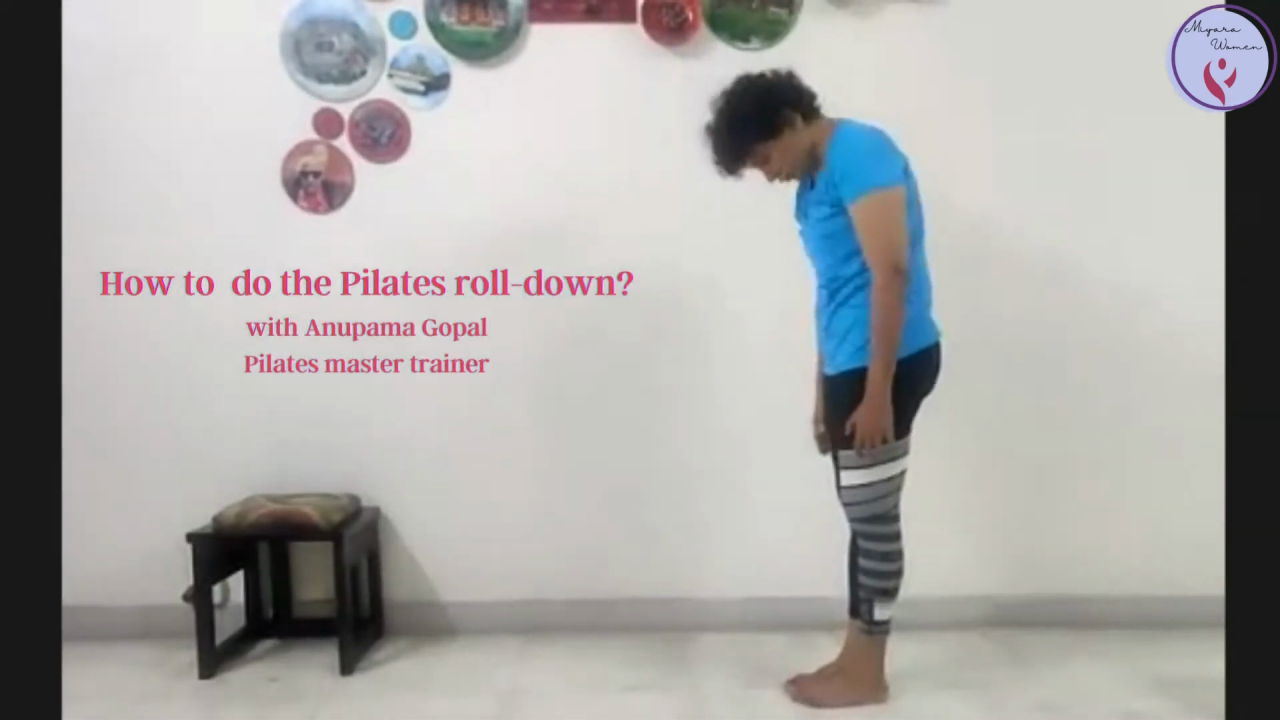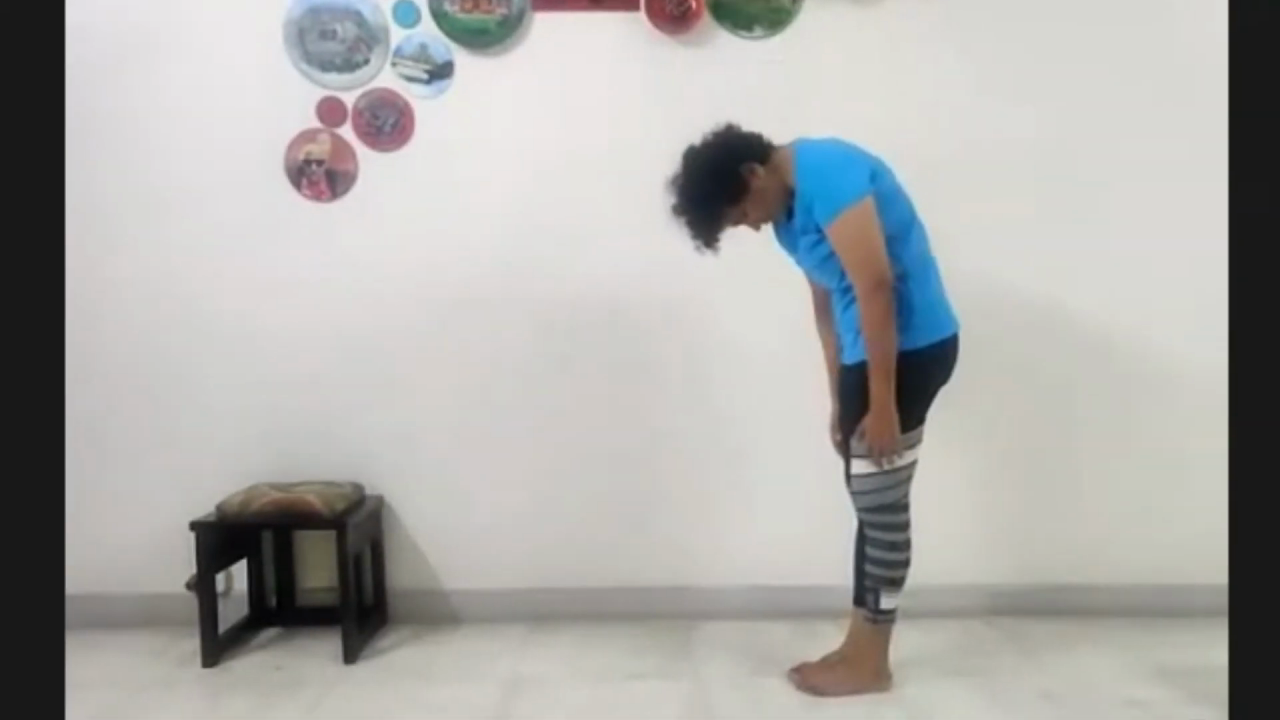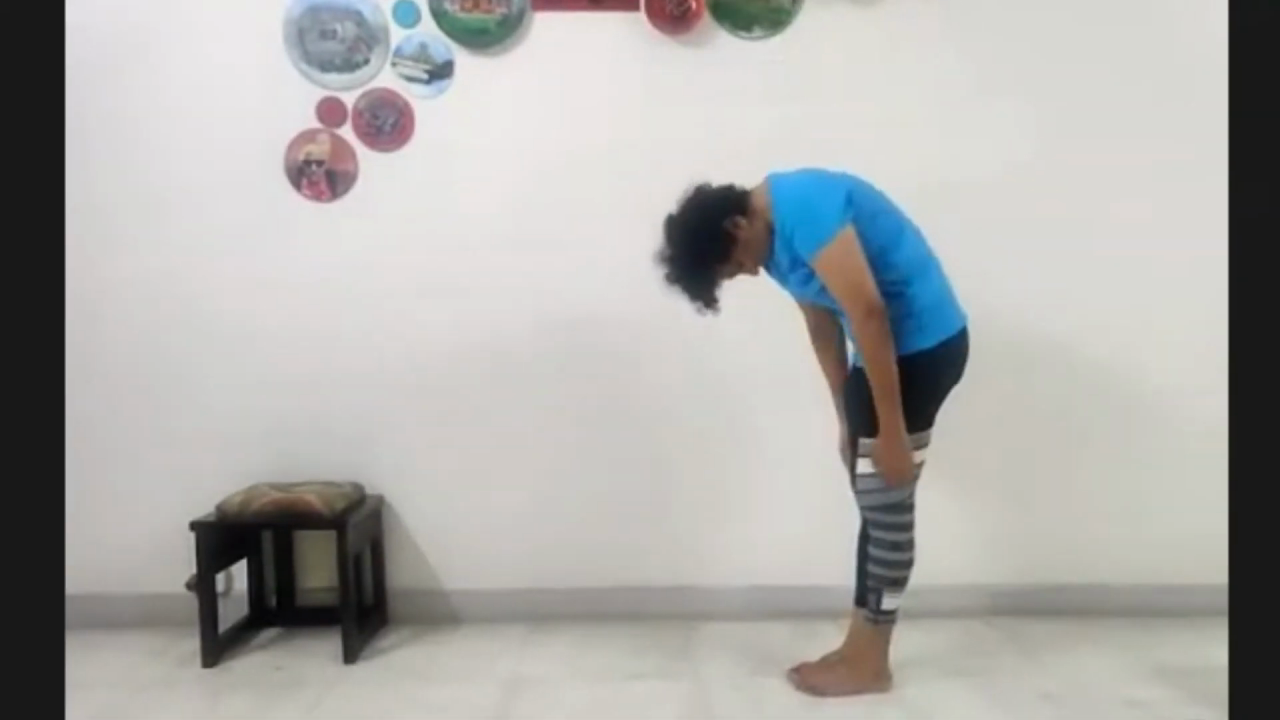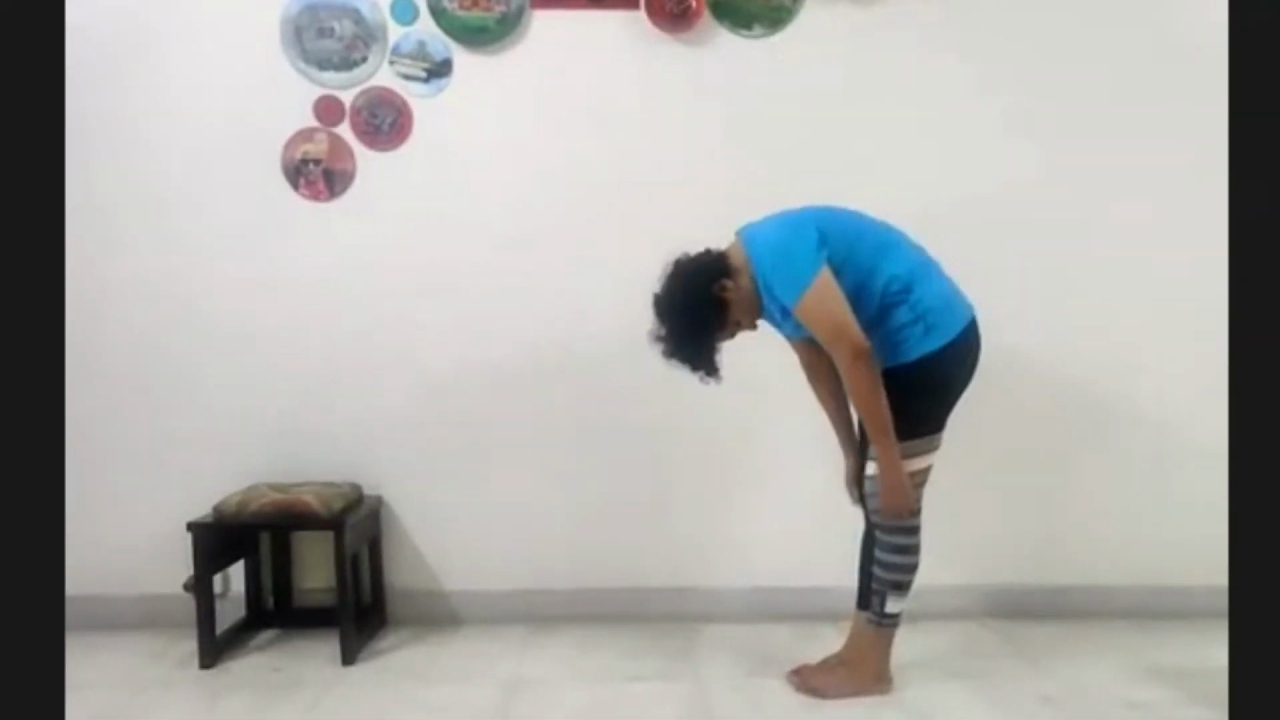
dt=0.5s
person 1, frame 1
left shoulder: (860, 153)
right shoulder: (813, 185)
left elbow: (891, 273)
left wrist: (878, 394)
right wrist: (825, 391)
left hip: (887, 363)
right hip: (852, 364)
left knee: (872, 516)
right knee: (864, 514)
left ankle: (866, 675)
right ankle: (855, 659)
person 1, frame 2
left shoulder: (826, 172)
right shoulder: (792, 208)
left elbow: (875, 286)
left wrist: (882, 403)
right wrist: (840, 400)
left hip: (908, 347)
right hip: (870, 351)
left knee: (881, 505)
right knee: (870, 503)
left ankle: (869, 663)
right ankle: (859, 648)
person 1, frame 3
left shoulder: (801, 209)
right shoulder: (778, 236)
left elbow: (868, 313)
right elbow: (824, 324)
left wrist: (892, 430)
right wrist: (849, 420)
left hip: (922, 342)
right hip: (898, 342)
left knee: (886, 504)
right knee: (875, 500)
left ankle: (869, 664)
right ankle: (859, 648)
person 1, frame 4
left shoulder: (777, 256)
right shoulder: (761, 271)
left elbow: (854, 353)
right elbow: (818, 362)
left wrist: (887, 458)
right wrist: (853, 454)
left hip: (931, 341)
right hip: (907, 345)
left knee: (893, 509)
right knee: (877, 503)
left ankle: (869, 666)
right ankle: (860, 651)
